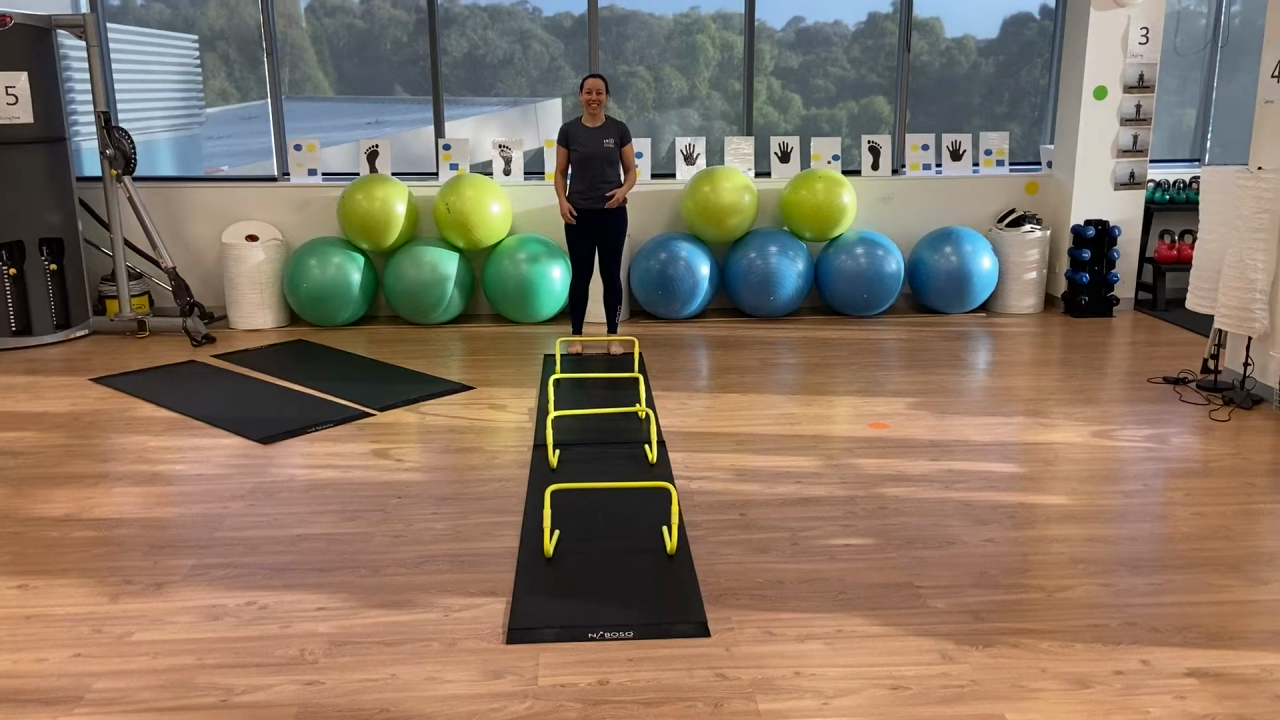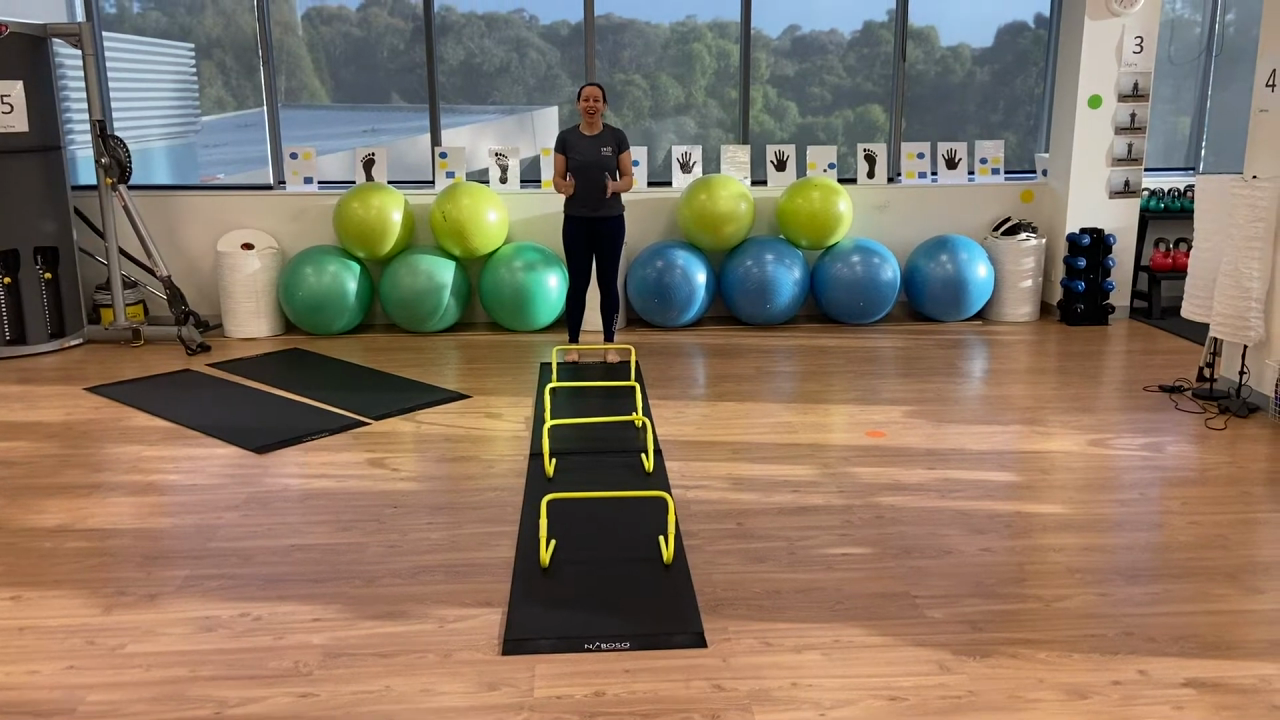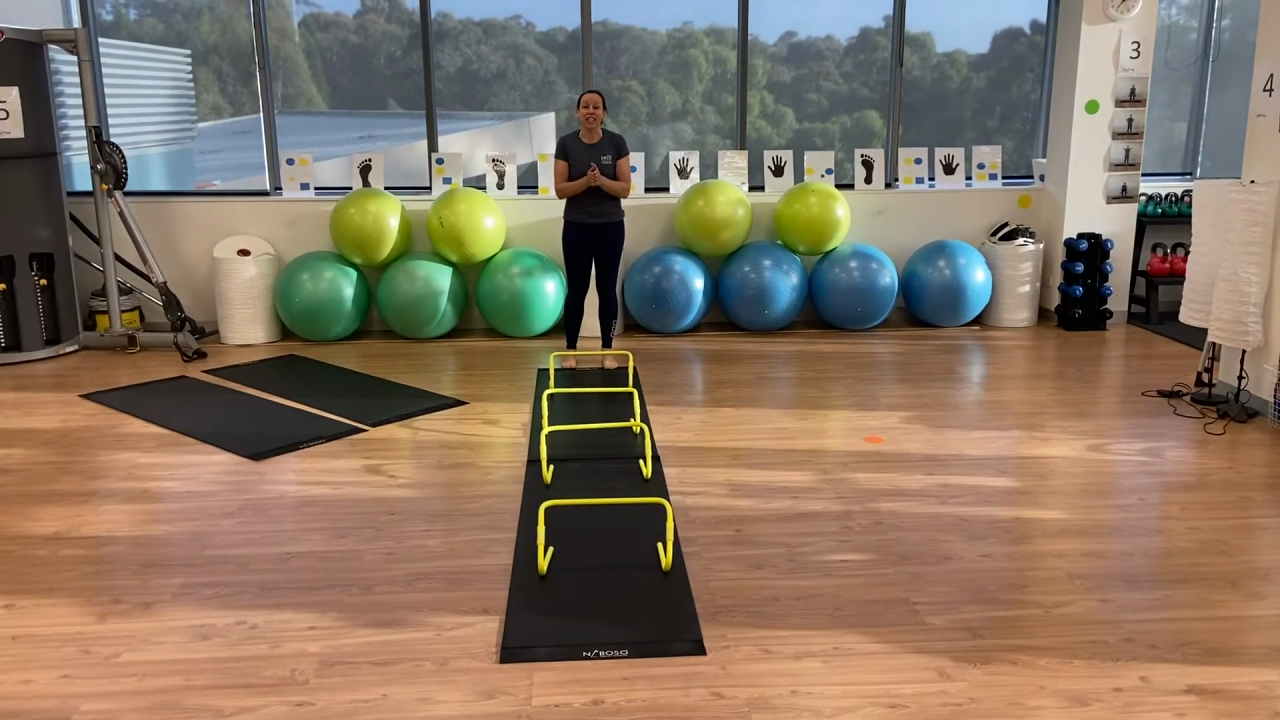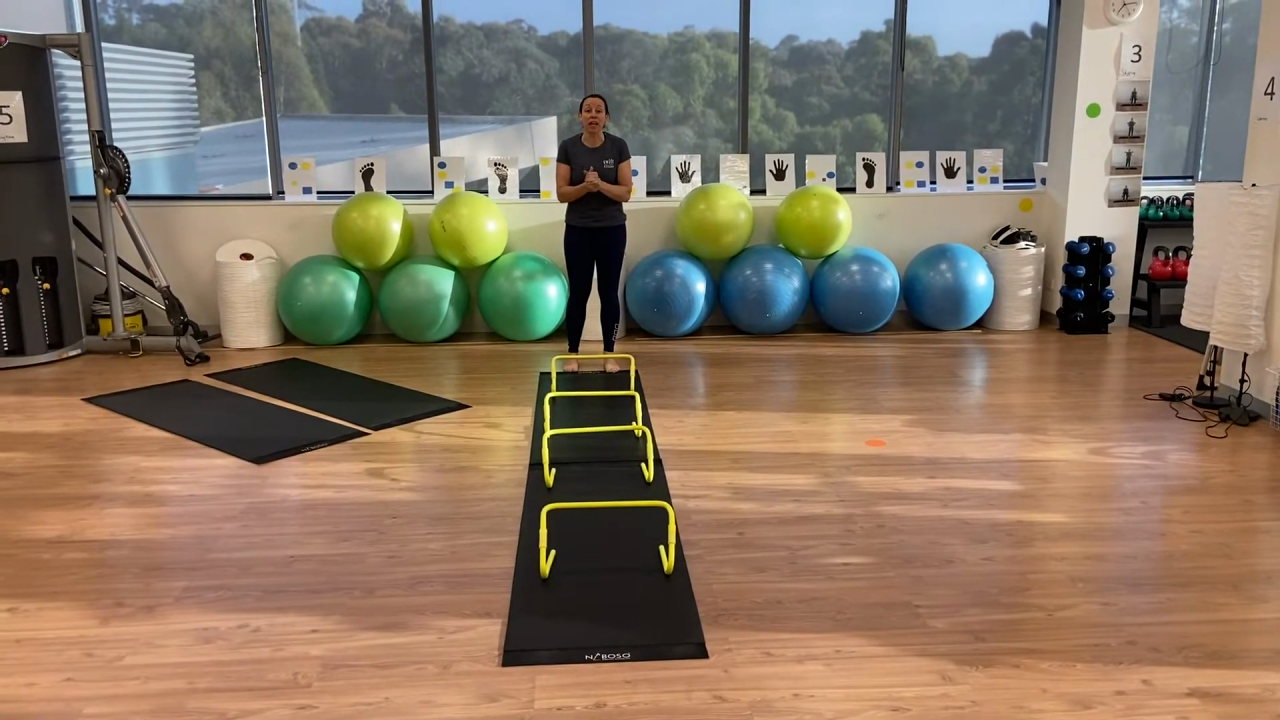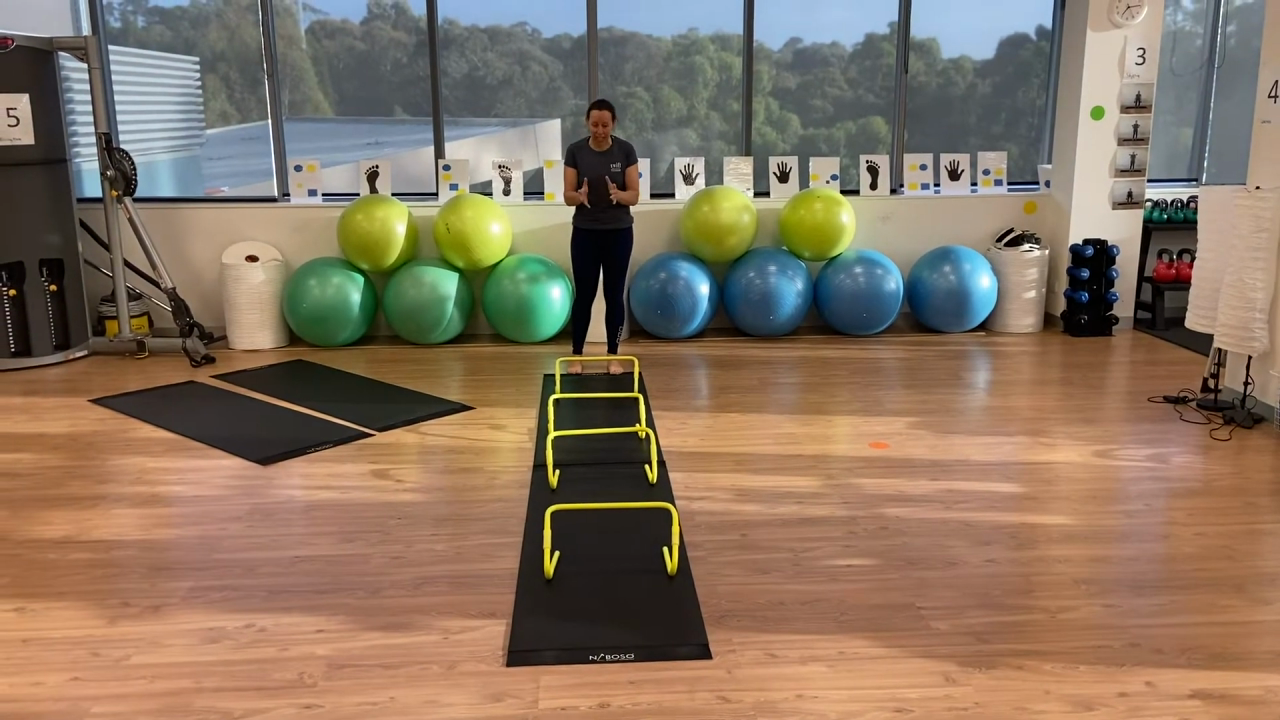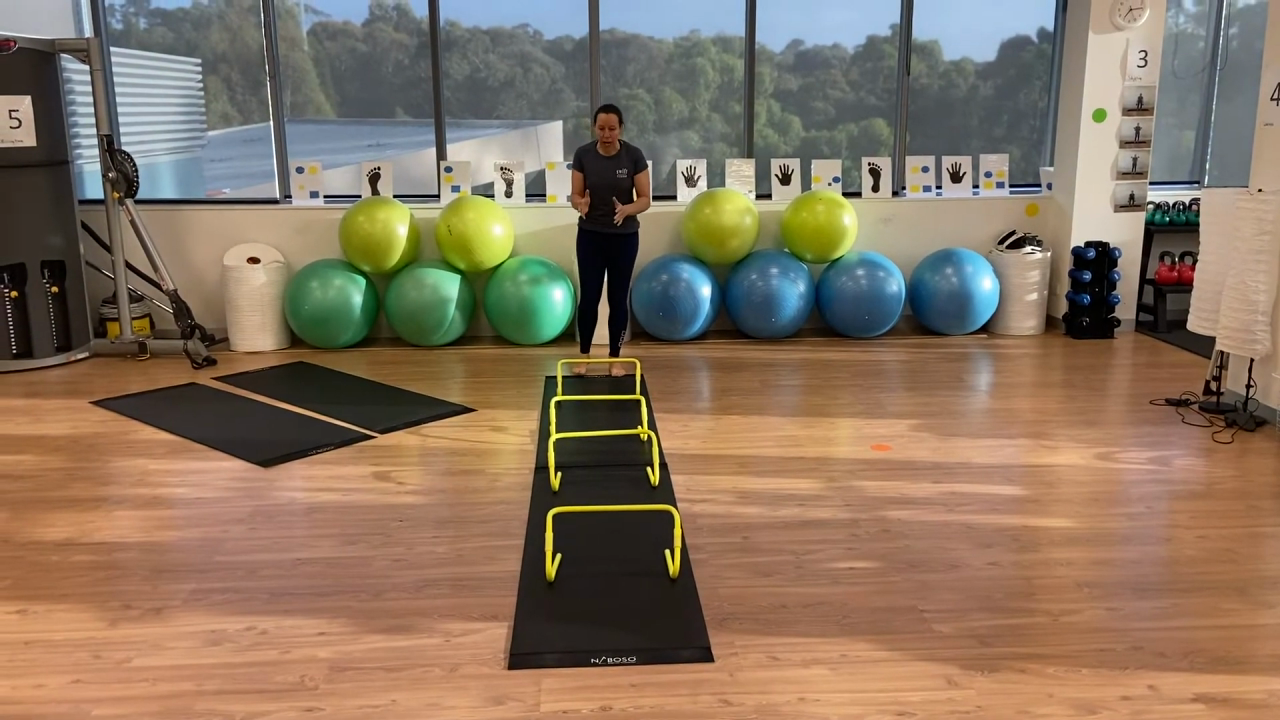
dt=0.7s
person 1, frame 1
left shoulder: (619, 129)
right shoulder: (568, 130)
left elbow: (631, 170)
right elbow: (560, 173)
left wrist: (623, 190)
right wrist: (562, 199)
left hip: (612, 213)
right hip: (579, 214)
left knee: (611, 274)
right knee: (580, 275)
left ankle: (613, 336)
right ankle: (576, 336)
person 1, frame 2
left shoulder: (617, 136)
right shoulder: (566, 138)
left elbow: (628, 180)
right elbow: (557, 180)
left wrist: (613, 186)
right wrist: (566, 188)
left hip: (610, 220)
right hip: (576, 221)
left knee: (608, 282)
right knee: (578, 283)
left ankle: (609, 344)
right ankle: (573, 344)
person 1, frame 3
left shoulder: (617, 142)
right shoulder: (565, 144)
left elbow: (625, 188)
right elbow: (560, 190)
left wrist: (601, 179)
right wrist: (586, 180)
left hip: (610, 226)
right hip: (576, 226)
left knee: (607, 288)
right knee: (576, 289)
left ankle: (607, 350)
right ankle: (570, 350)
person 1, frame 4
left shoulder: (619, 146)
right shoulder: (568, 148)
left elbow: (626, 192)
right elbow: (561, 193)
left wrist: (600, 184)
right wrist: (585, 186)
left hip: (612, 229)
right hip: (578, 230)
left knee: (609, 292)
right knee: (578, 292)
left ankle: (609, 354)
right ankle: (573, 354)
person 1, frame 5
left shoulder: (626, 150)
right shoulder: (575, 151)
left elbow: (634, 195)
right elbow: (568, 195)
left wrist: (618, 194)
right wrist: (580, 196)
left hip: (619, 232)
right hip: (585, 232)
left knee: (614, 294)
right knee: (584, 294)
left ankle: (613, 355)
right ankle: (576, 355)
person 1, frame 6
left shoulder: (634, 156)
right shoulder: (582, 155)
left elbow: (644, 199)
right elbow: (575, 194)
left wrist: (626, 209)
right wrist: (581, 204)
left hip: (624, 236)
right hip: (590, 234)
left knee: (618, 298)
right knee: (589, 296)
left ankle: (615, 357)
right ankle: (583, 355)
